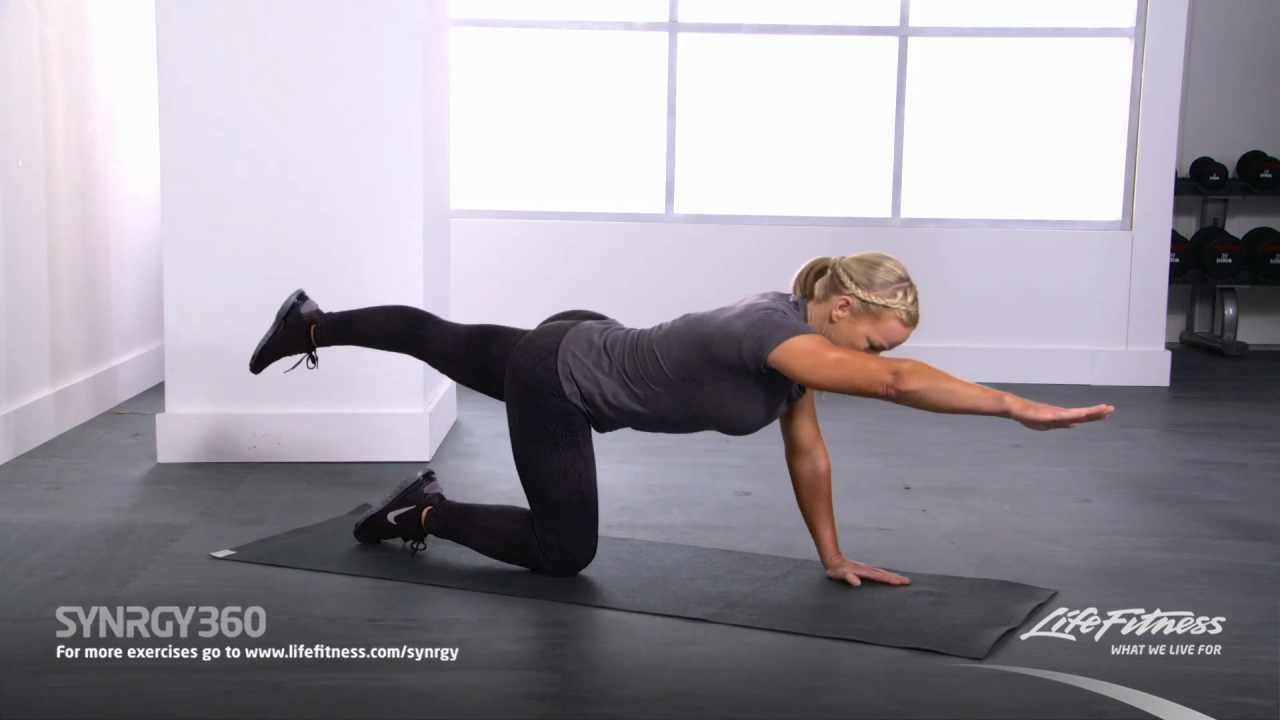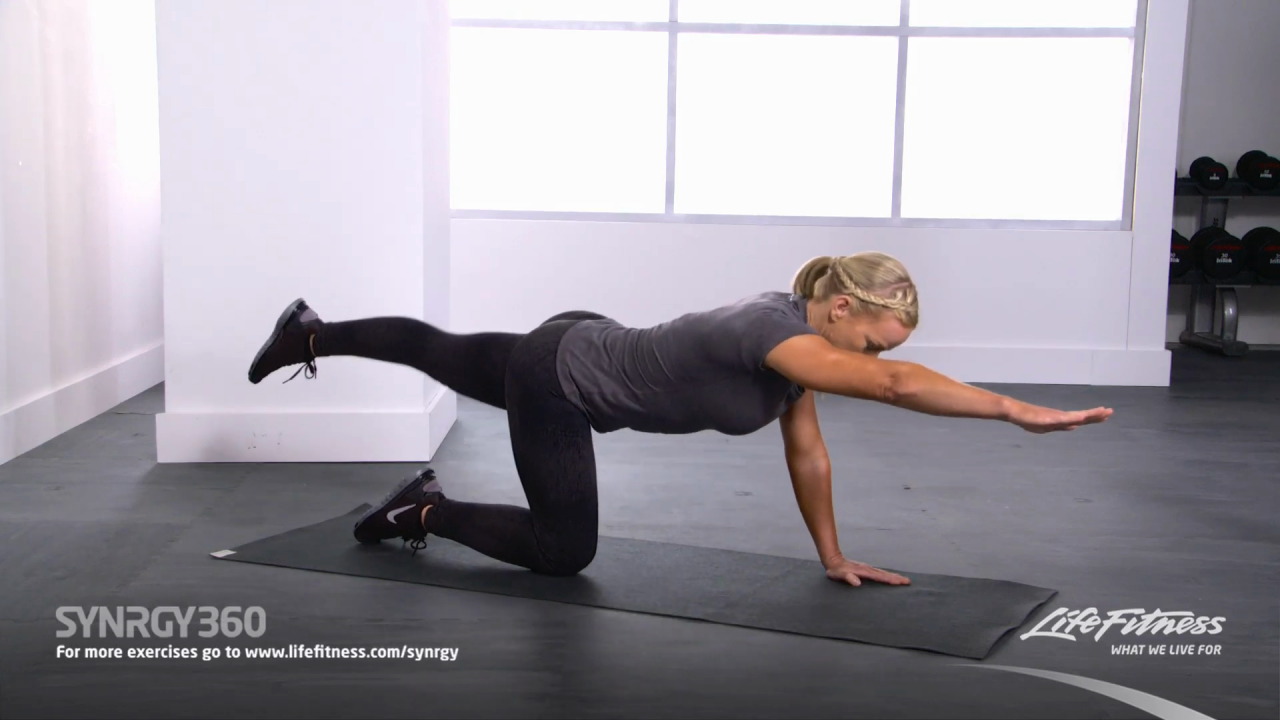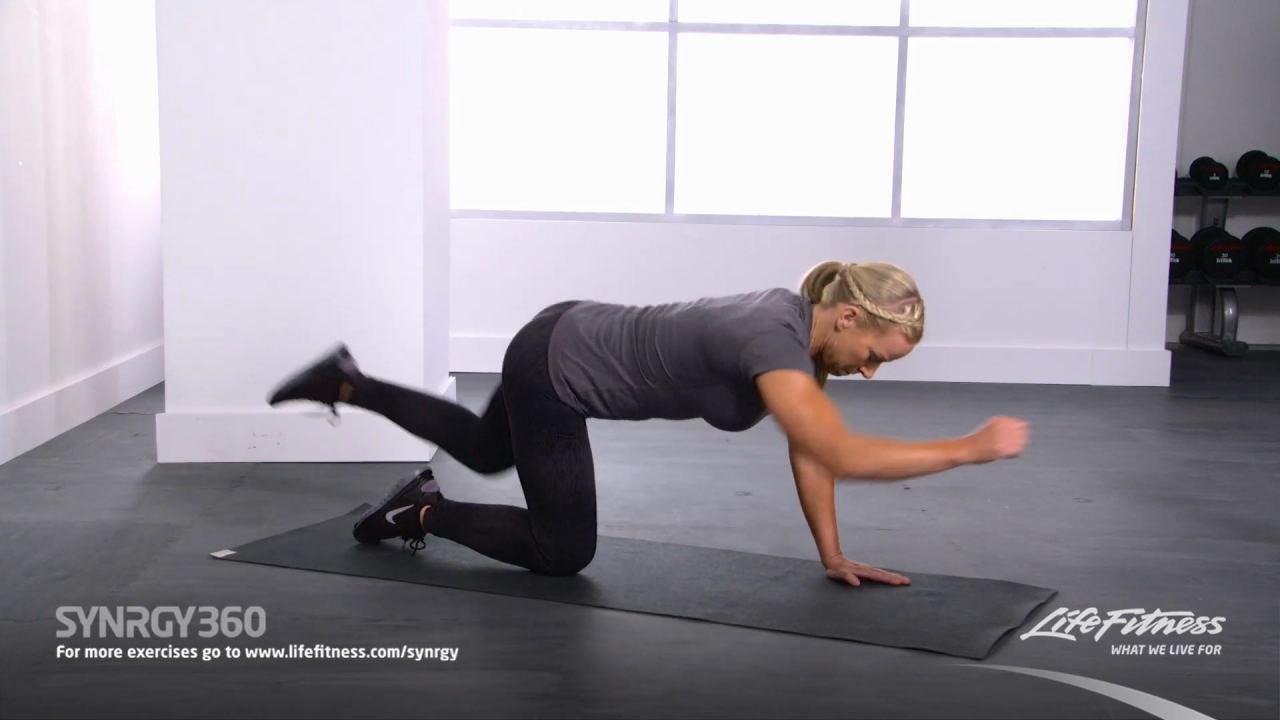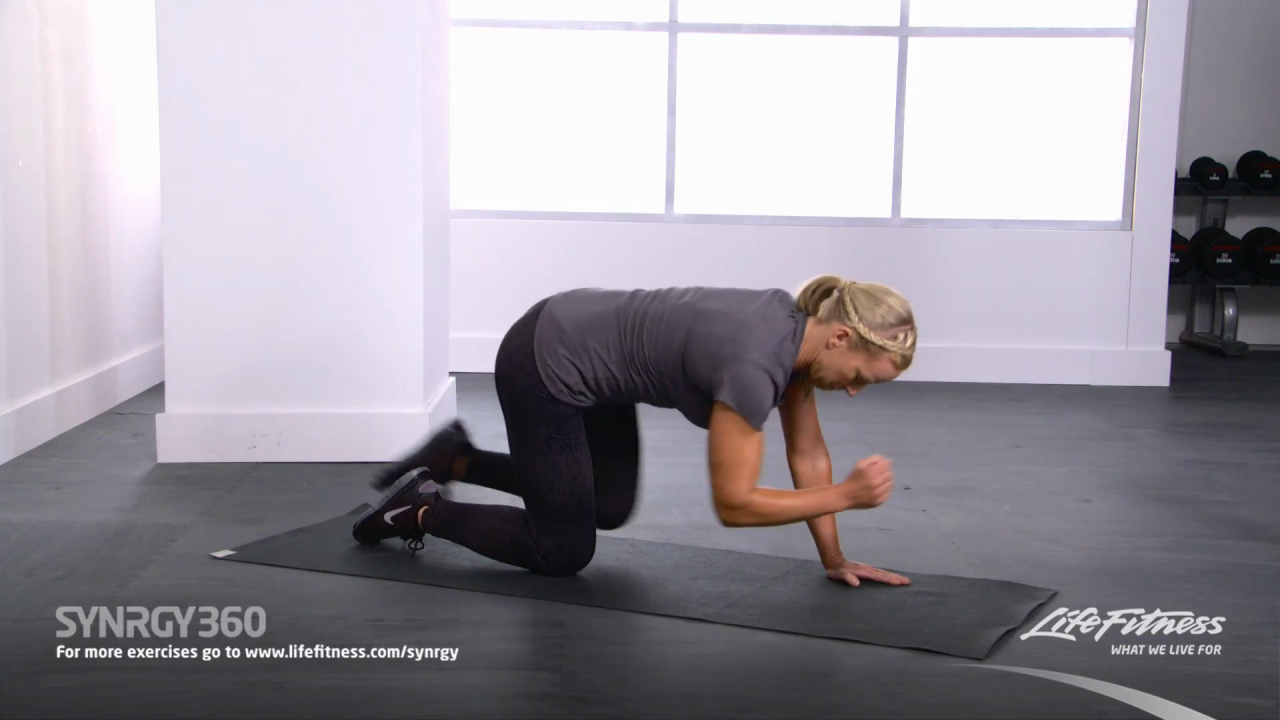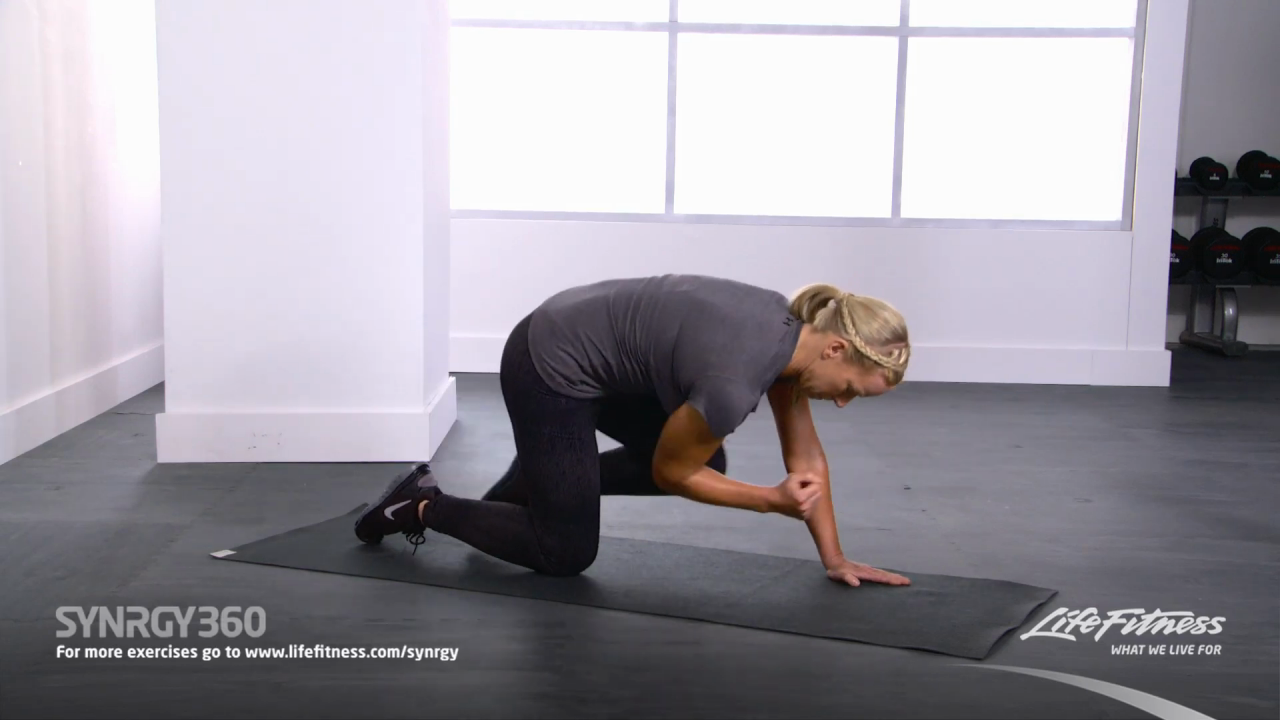
dt=0.2s
person 1, frame 1
left shoulder: (798, 324)
right shoulder: (775, 336)
left elbow: (807, 452)
right elbow: (901, 383)
left wrist: (833, 556)
right wrist: (1024, 408)
left hip: (587, 349)
right hip: (556, 380)
left knee: (438, 342)
right knee: (563, 551)
left ankle: (312, 324)
right ankle: (423, 511)
person 1, frame 2
left shoulder: (800, 322)
right shoulder: (774, 335)
left elbow: (807, 452)
right elbow: (897, 386)
left wrist: (834, 556)
right wrist: (1021, 411)
left hip: (582, 350)
right hip: (555, 380)
left knee: (451, 359)
right knee: (565, 550)
left ankle: (316, 334)
right ankle: (426, 510)
person 1, frame 3
left shoulder: (810, 319)
right shoulder: (777, 345)
left elbow: (818, 450)
right elbow: (846, 456)
left wrist: (834, 557)
right wrist: (970, 448)
left hip: (579, 341)
right hip: (550, 372)
left knee: (486, 449)
right knee: (564, 550)
left ankle: (345, 380)
right ankle: (420, 511)
person 1, frame 4
left shoulder: (798, 325)
right shoulder: (753, 368)
left elbow: (808, 453)
right elbow: (734, 504)
left wrist: (836, 556)
right wrist: (848, 497)
left hip: (589, 352)
right hip: (545, 367)
left knee: (609, 509)
right knee: (563, 551)
left ankle: (456, 456)
right ankle: (419, 511)
person 1, frame 5
left shoulder: (793, 329)
right shoulder: (735, 381)
left elbow: (803, 453)
right elbow: (670, 474)
left wrist: (835, 556)
right wrist: (774, 502)
left hip: (602, 352)
right hip: (549, 364)
left knee: (707, 463)
right knee: (566, 553)
left ankle: (545, 471)
right ankle: (423, 505)
